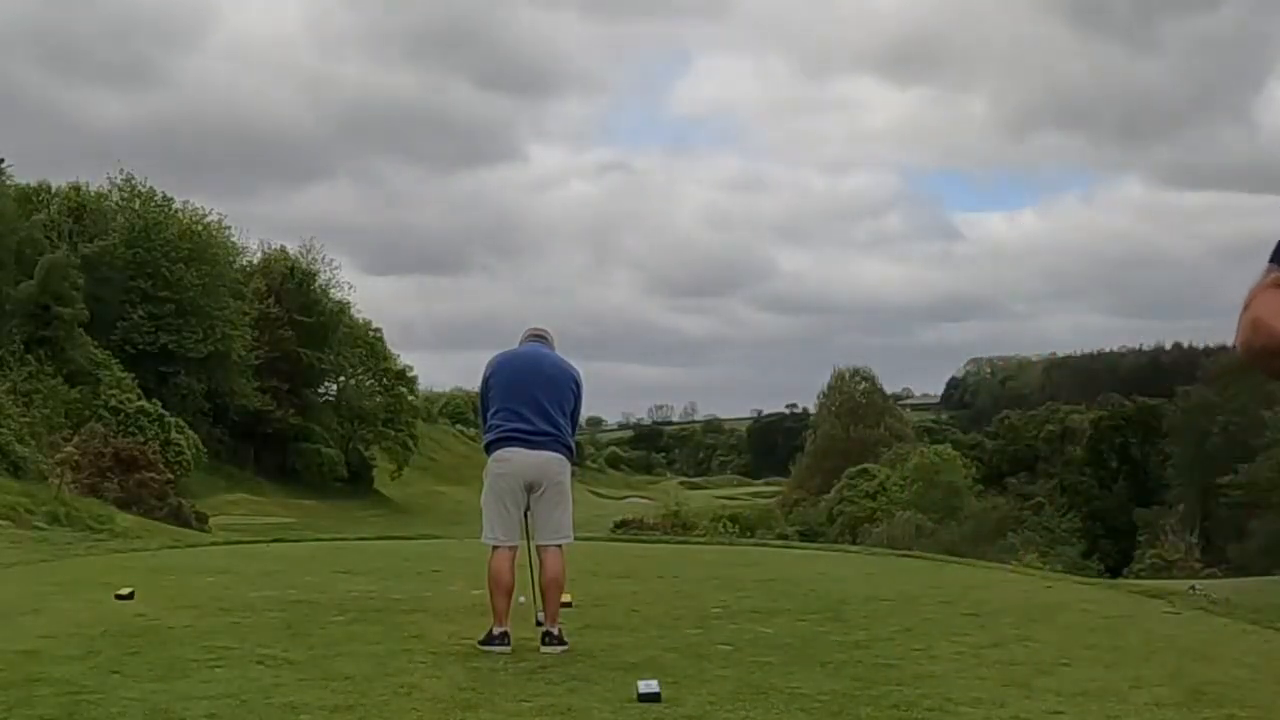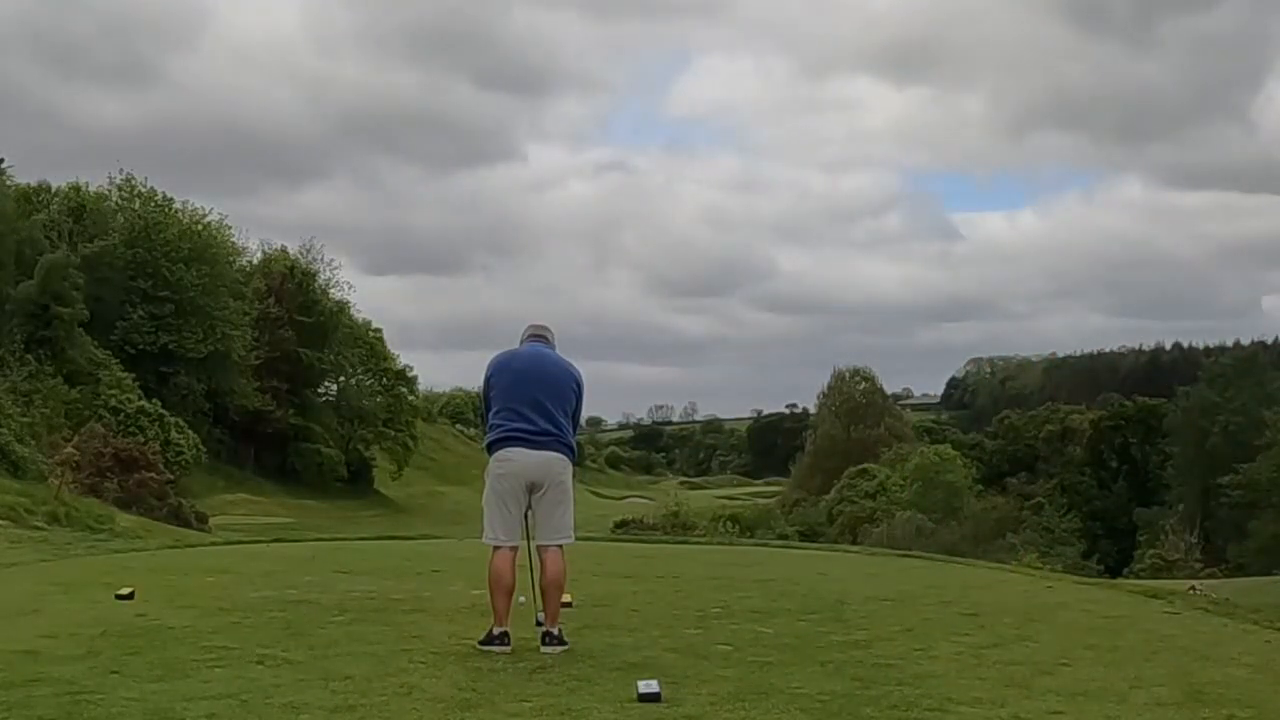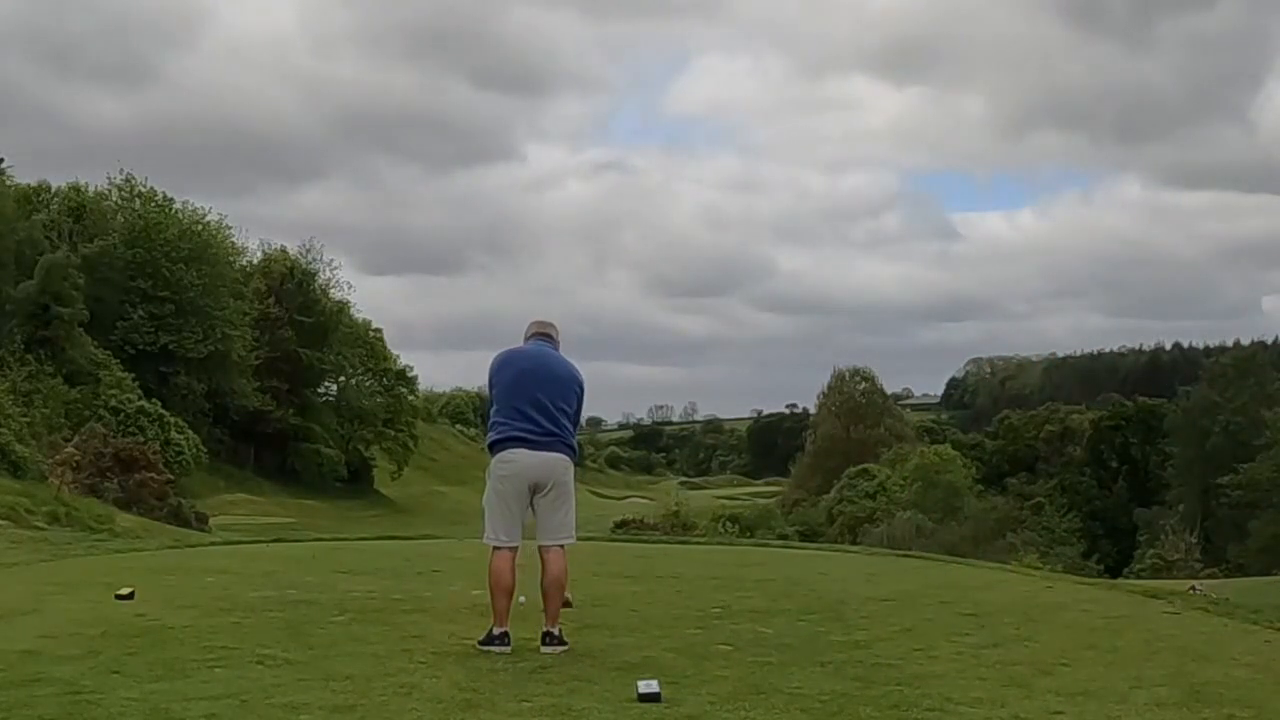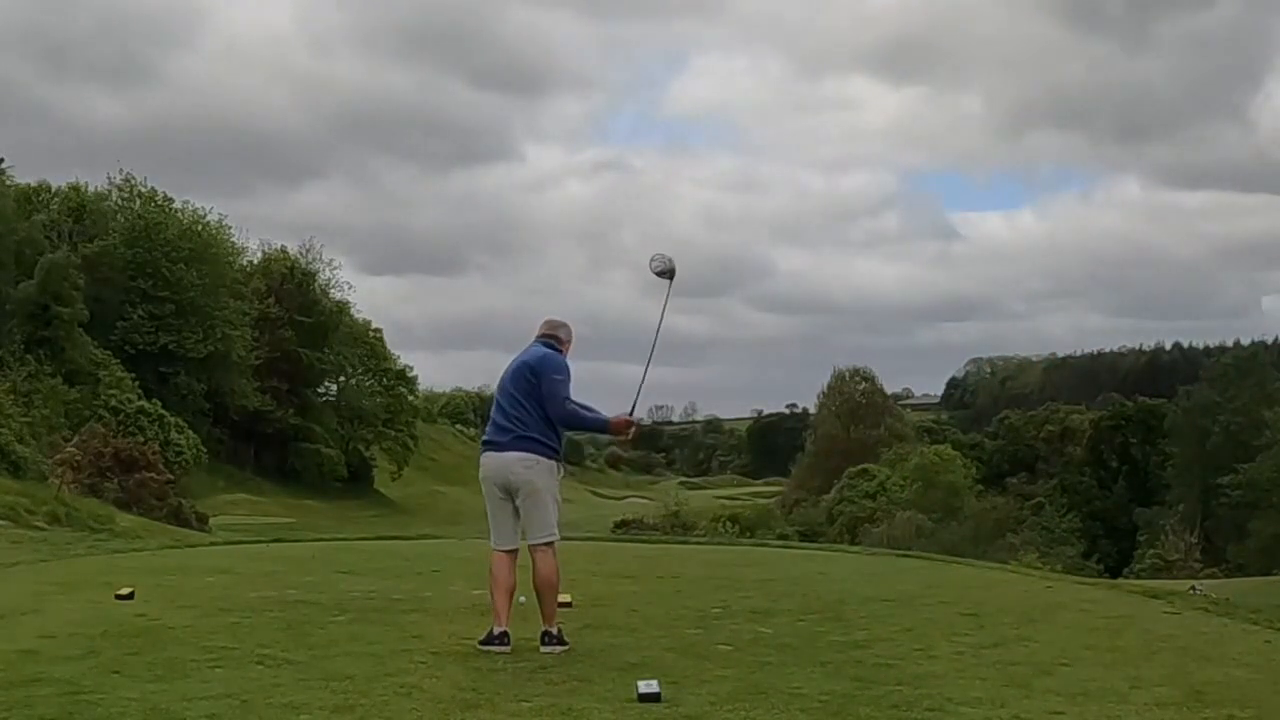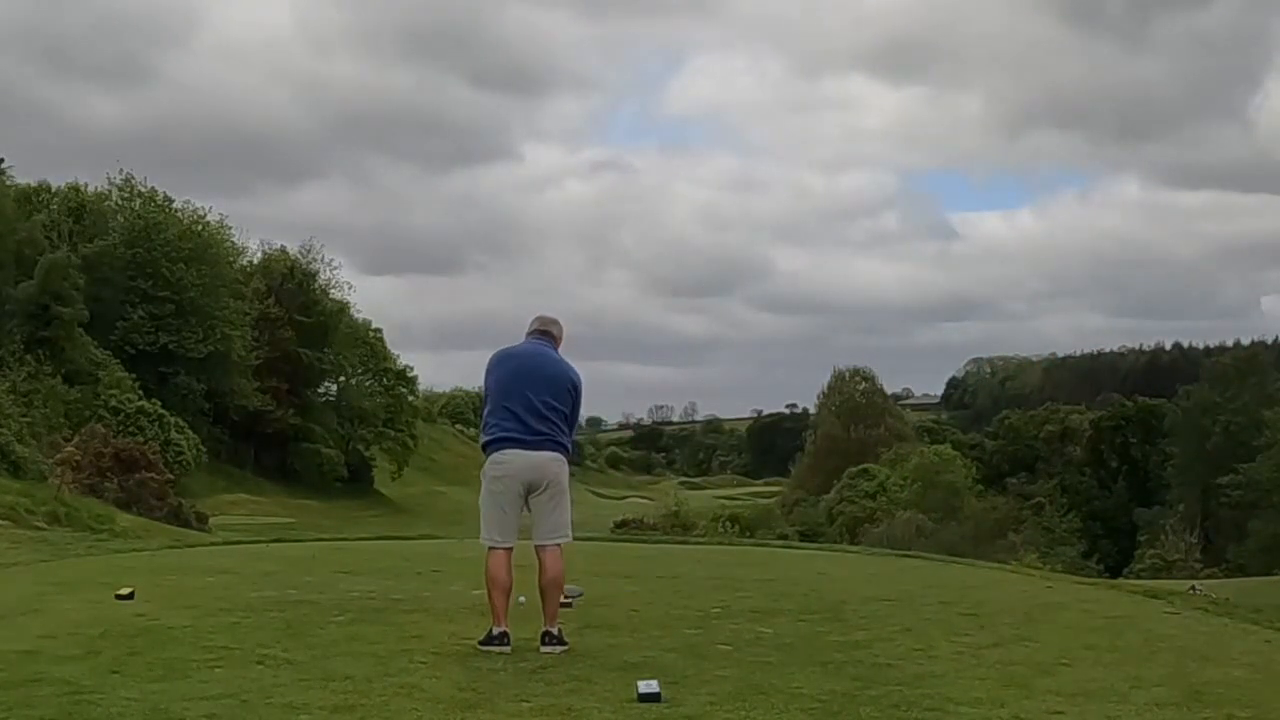
dt=0.7s
person 1, frame 1
left shoulder: (497, 363)
right shoulder: (568, 370)
left elbow: (485, 416)
left hip: (506, 456)
right hip: (553, 459)
left knee: (503, 546)
right knee: (551, 547)
left ankle: (500, 631)
right ankle: (551, 631)
person 1, frame 2
left shoulder: (499, 362)
right shoulder: (570, 370)
left elbow: (487, 414)
left hip: (508, 457)
right hip: (555, 460)
left knee: (503, 546)
right knee: (552, 547)
left ankle: (500, 631)
right ankle: (551, 631)
person 1, frame 3
left shoulder: (503, 360)
right shoulder: (571, 372)
left hip: (510, 457)
right hip: (556, 461)
left knee: (503, 546)
right knee: (553, 547)
left ankle: (500, 631)
right ankle: (551, 632)
person 1, frame 4
left shoulder: (520, 362)
right shoulder: (552, 360)
left elbow: (560, 407)
right elbow: (561, 413)
left wrist: (607, 421)
right wrist: (608, 424)
left hip: (493, 460)
right hip: (531, 460)
left knee: (503, 548)
right knee: (542, 546)
left ankle: (499, 630)
right ankle: (550, 631)
person 1, frame 5
left shoulder: (501, 358)
right shoulder: (569, 373)
left hip: (504, 458)
right hip: (550, 460)
left knee: (499, 546)
right knee: (550, 547)
left ankle: (499, 630)
right ankle: (551, 631)
